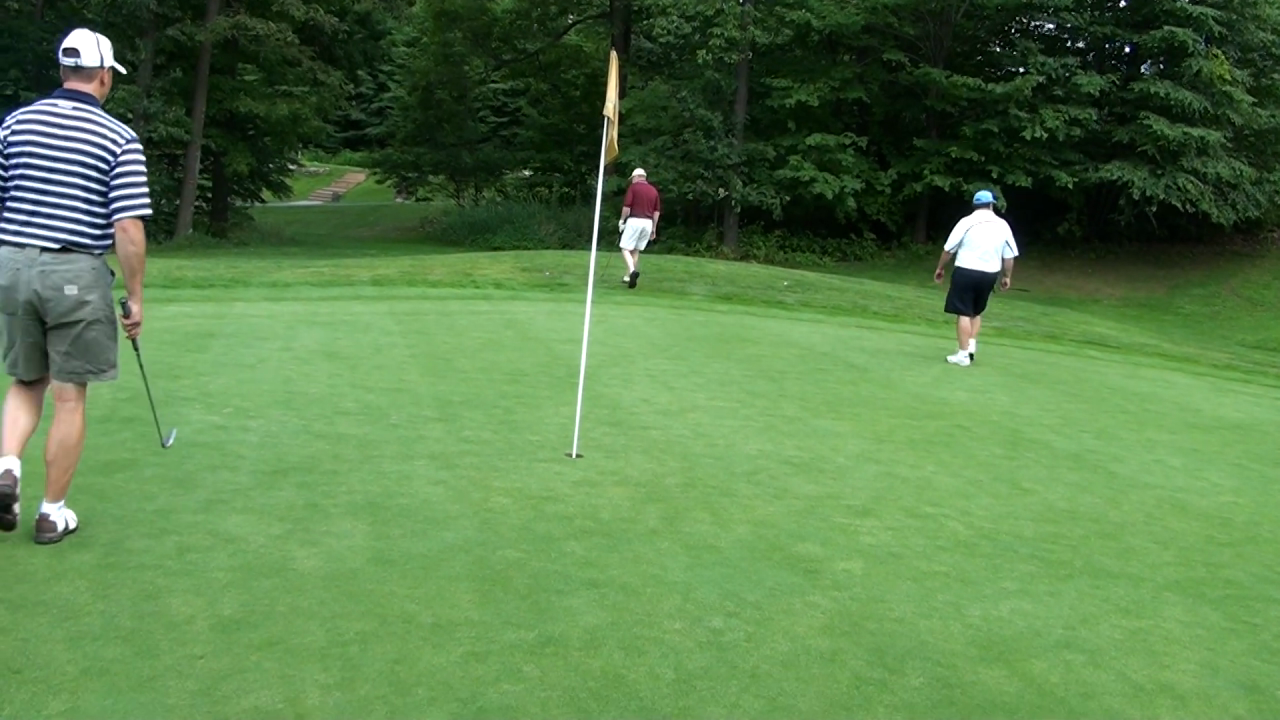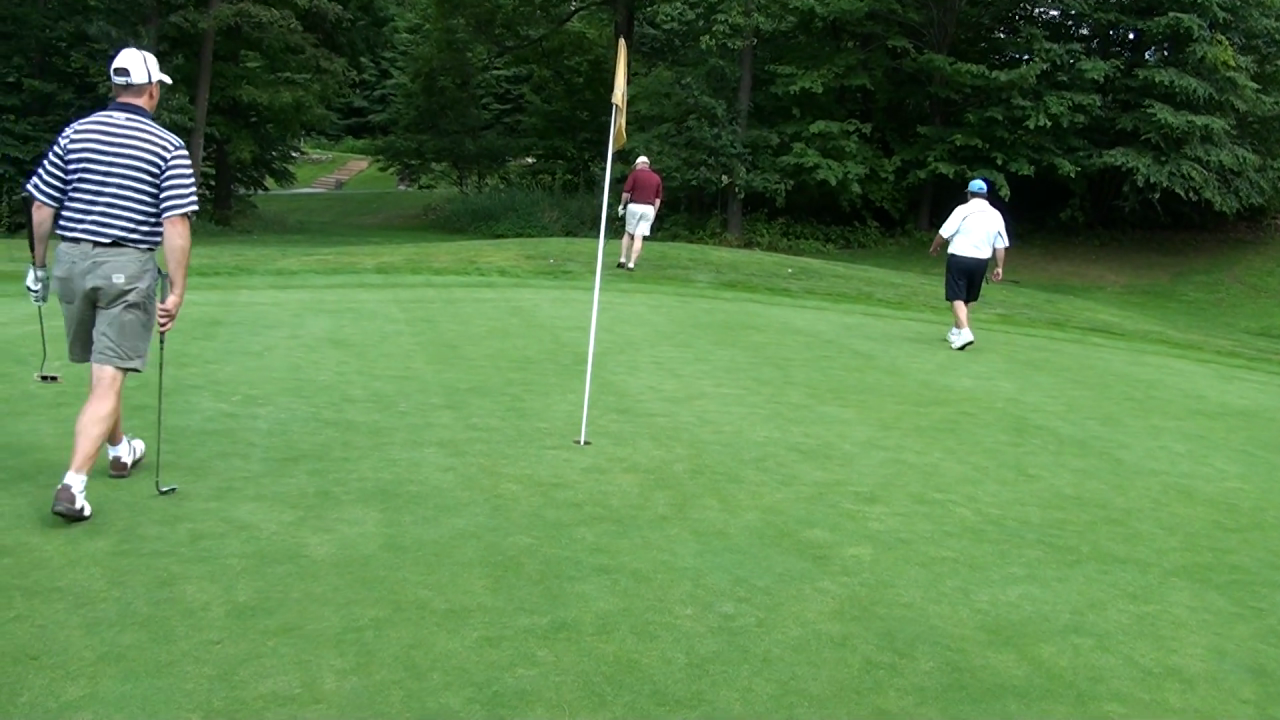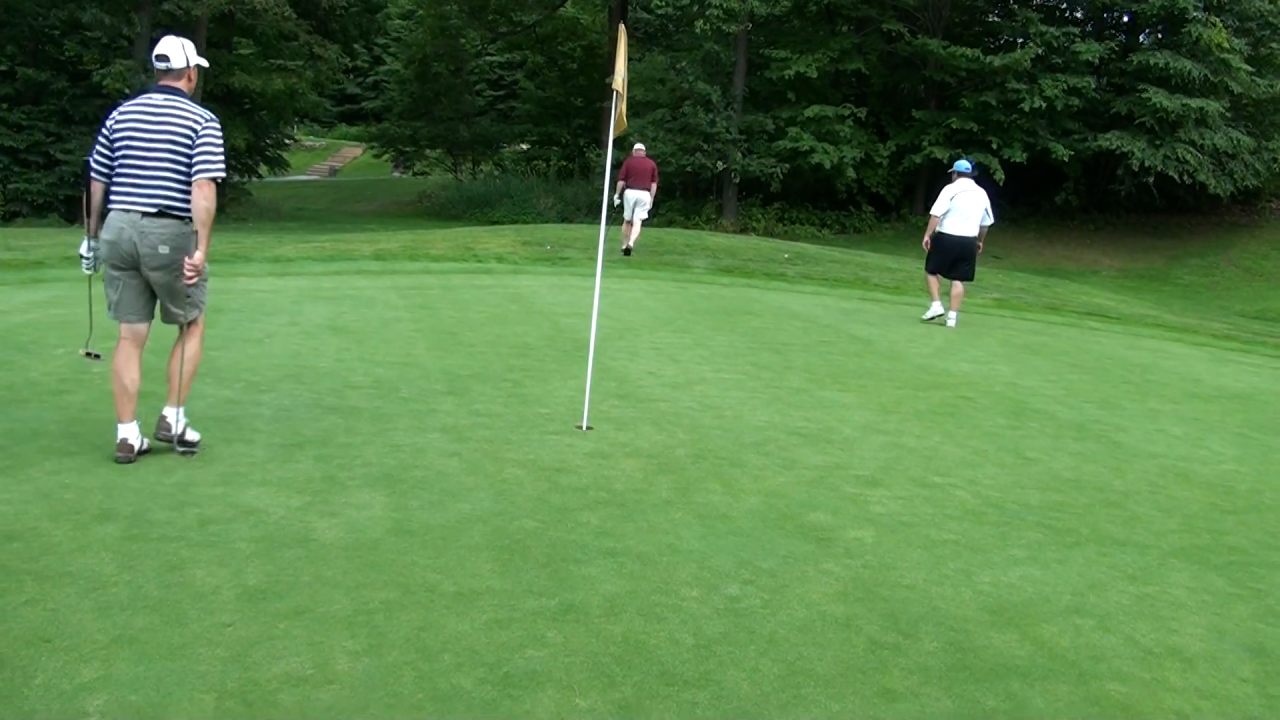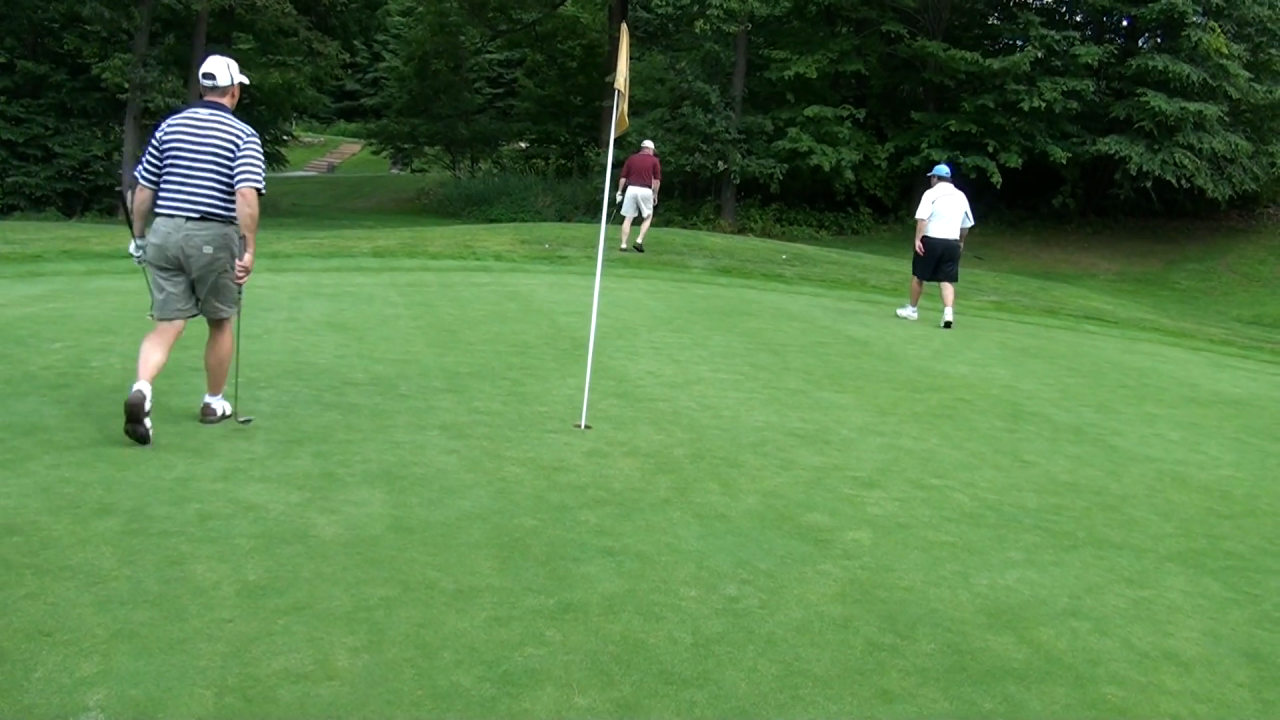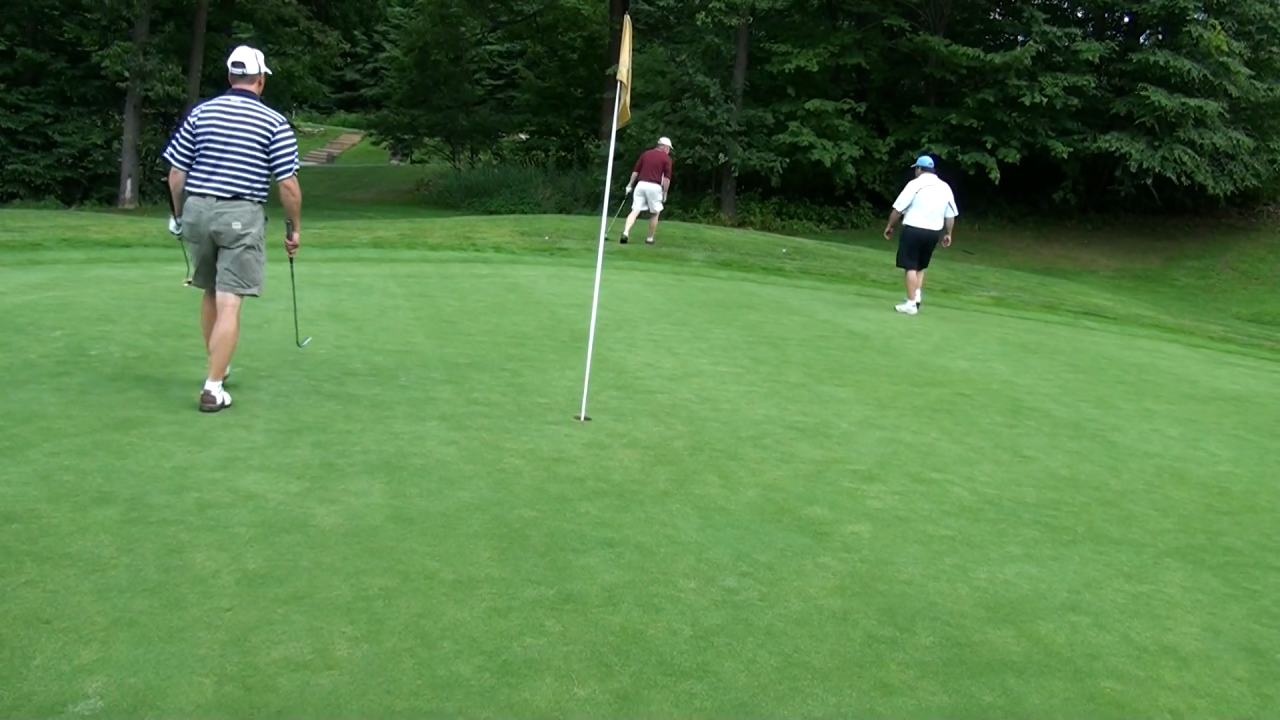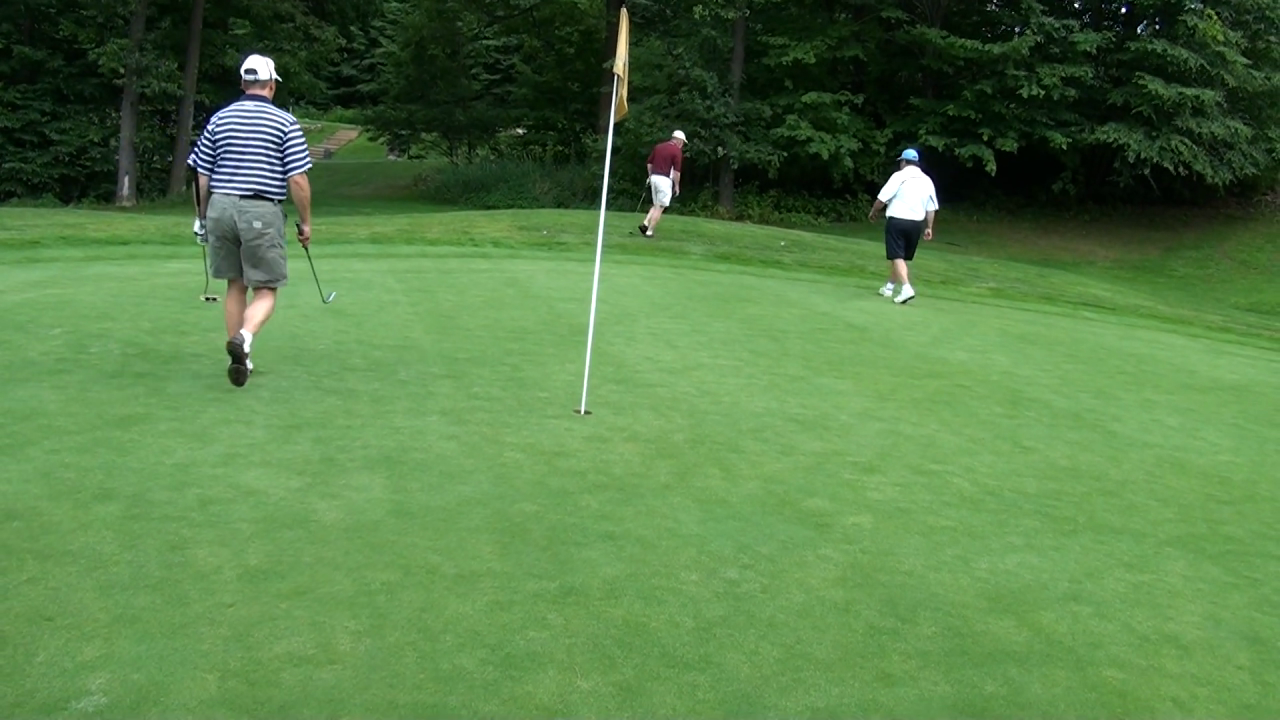
dt=0.3s
person 1, frame 1
right shoulder: (119, 137)
right elbow: (129, 226)
right wrist: (136, 298)
right hip: (77, 276)
right knee: (69, 399)
right ankle: (52, 512)
person 1, frame 2
left shoulder: (75, 132)
right shoulder: (169, 145)
left elbow: (42, 206)
right elbow: (176, 224)
left wrist: (37, 265)
right wrist: (177, 291)
left hip: (73, 263)
right hip: (128, 268)
left knee: (104, 367)
right knee: (109, 384)
left ankle: (118, 450)
right ankle: (71, 486)
person 1, frame 3
left shoulder: (120, 114)
right shoulder: (202, 120)
left elbow: (97, 183)
right elbow: (203, 188)
left wrist: (92, 236)
right wrist: (201, 248)
left hip: (120, 231)
right hip: (170, 236)
left knee: (131, 338)
right knee: (190, 327)
left ankle: (127, 434)
right ankle: (174, 418)
person 1, frame 4
left shoulder: (170, 126)
right shoulder: (244, 134)
left elbow: (143, 189)
right elbow: (246, 196)
left wrist: (139, 237)
right wrist: (248, 251)
left hip: (166, 234)
right hip: (213, 239)
left knee: (165, 328)
right knee: (220, 324)
left ankle: (140, 394)
right ankle: (214, 402)
person 1, frame 5
left shoulder: (201, 112)
right shoulder: (274, 122)
left elbow: (177, 172)
right elbow: (288, 183)
left wrist: (178, 214)
right wrist: (296, 227)
left hip: (198, 212)
right hip: (241, 218)
left knee: (211, 294)
right knee: (229, 305)
left ankle: (216, 367)
right ankle: (212, 389)
person 1, frame 6
left shoulder: (219, 119)
right shoulder: (286, 122)
left elbow: (202, 176)
right elbow: (298, 179)
left wrist: (201, 218)
right wrist: (306, 221)
left hip: (222, 210)
right hip: (262, 214)
left knee: (236, 288)
right knee: (265, 293)
left ankle: (237, 359)
right ankle: (242, 338)
person 2, frame 1
left shoulder: (966, 222)
right shoulder: (1002, 225)
left elbow: (949, 249)
right elbow: (1009, 256)
left wrist: (940, 268)
right wrist: (1006, 276)
left hip: (966, 273)
right hip: (989, 275)
left knee: (963, 313)
right knee: (976, 312)
left ankle: (963, 354)
right ankle: (971, 345)
person 2, frame 2
left shoulder: (962, 210)
right shoulder: (996, 215)
left elbow: (944, 234)
right elbow: (1000, 246)
left wrist: (933, 247)
right wrist: (999, 267)
left hip: (959, 260)
right hip: (980, 262)
left knee: (957, 299)
right knee: (966, 299)
left ankle: (965, 332)
right ankle: (956, 332)
person 2, frame 3
left shoulder: (951, 189)
right shoulder: (981, 194)
left elbow: (936, 214)
right elbow: (985, 223)
left wrist: (927, 235)
right wrist: (980, 241)
left hip: (947, 238)
right hip: (969, 241)
left knee: (932, 271)
right knee: (958, 279)
left ankle: (936, 306)
right ankle: (952, 316)
person 2, frame 4
left shoulder: (932, 194)
right shoulder: (961, 197)
left elbow: (922, 218)
right elbow: (966, 224)
left wrist: (917, 239)
right wrist: (960, 241)
left hip: (930, 241)
right hip: (950, 243)
left knee: (919, 276)
right knee: (947, 281)
left ankle: (912, 310)
right ankle: (949, 312)
person 2, frame 5
left shoulder: (915, 184)
right shoulder: (945, 187)
left elbow: (898, 208)
right elbow: (950, 215)
left wrist: (889, 226)
right wrist: (948, 234)
left hip: (913, 230)
right hip: (933, 233)
left knee: (910, 267)
right knee: (920, 266)
left ankle: (911, 304)
right ankle: (916, 296)
person 2, frame 6
left shoulder: (899, 176)
right shoulder: (927, 181)
left elbow: (882, 199)
right elbow: (931, 208)
left wrist: (873, 212)
right wrist: (929, 228)
left hip: (897, 221)
right hip: (916, 224)
left knee: (896, 257)
right knee: (902, 257)
left ankle: (907, 288)
right ankle: (890, 286)
